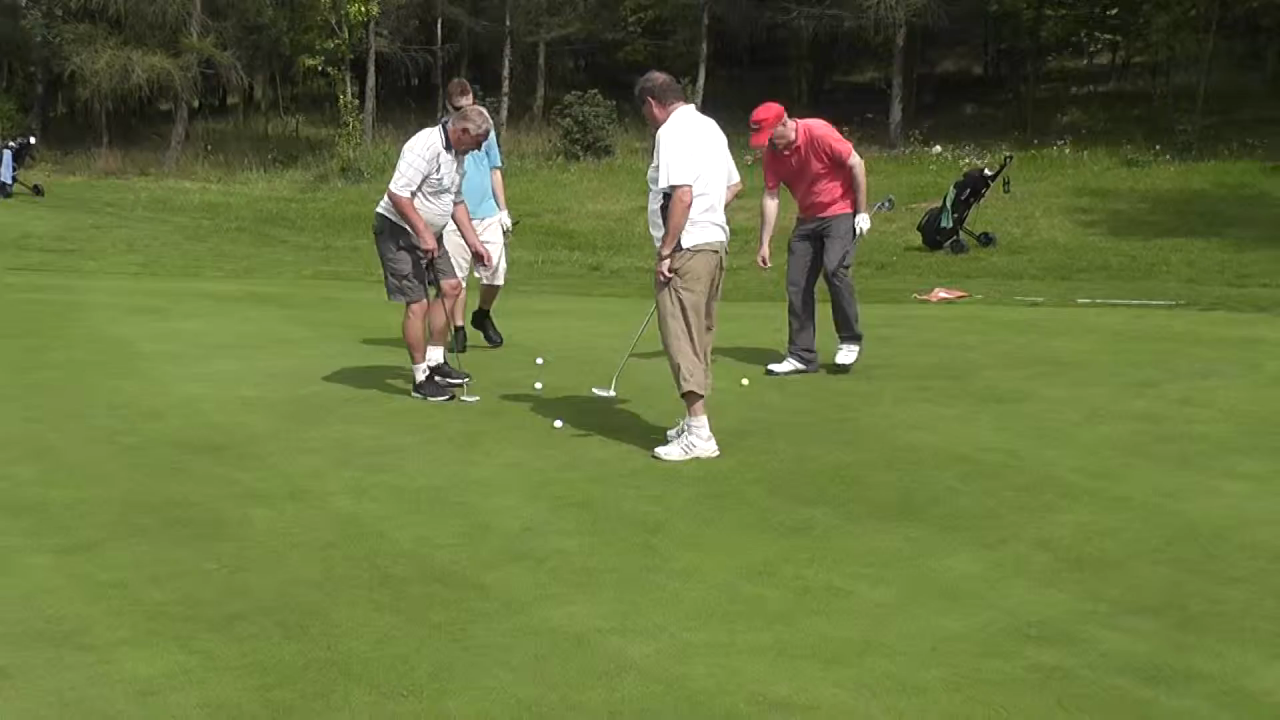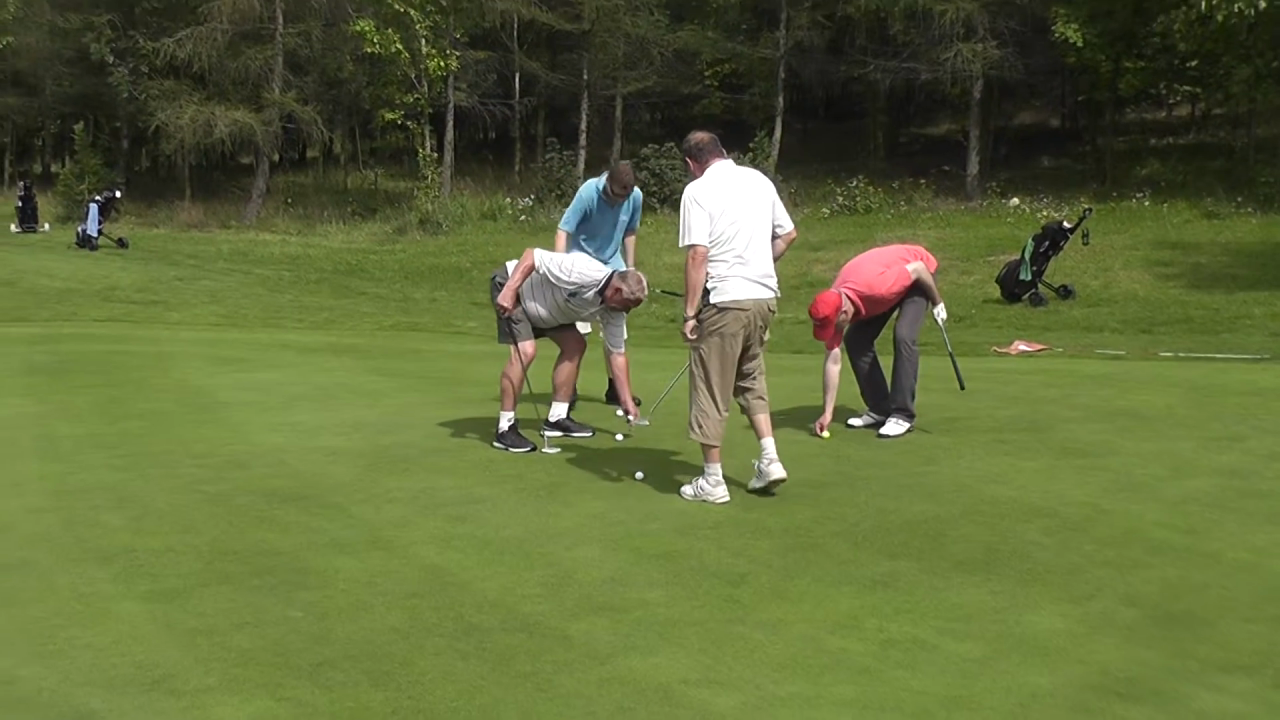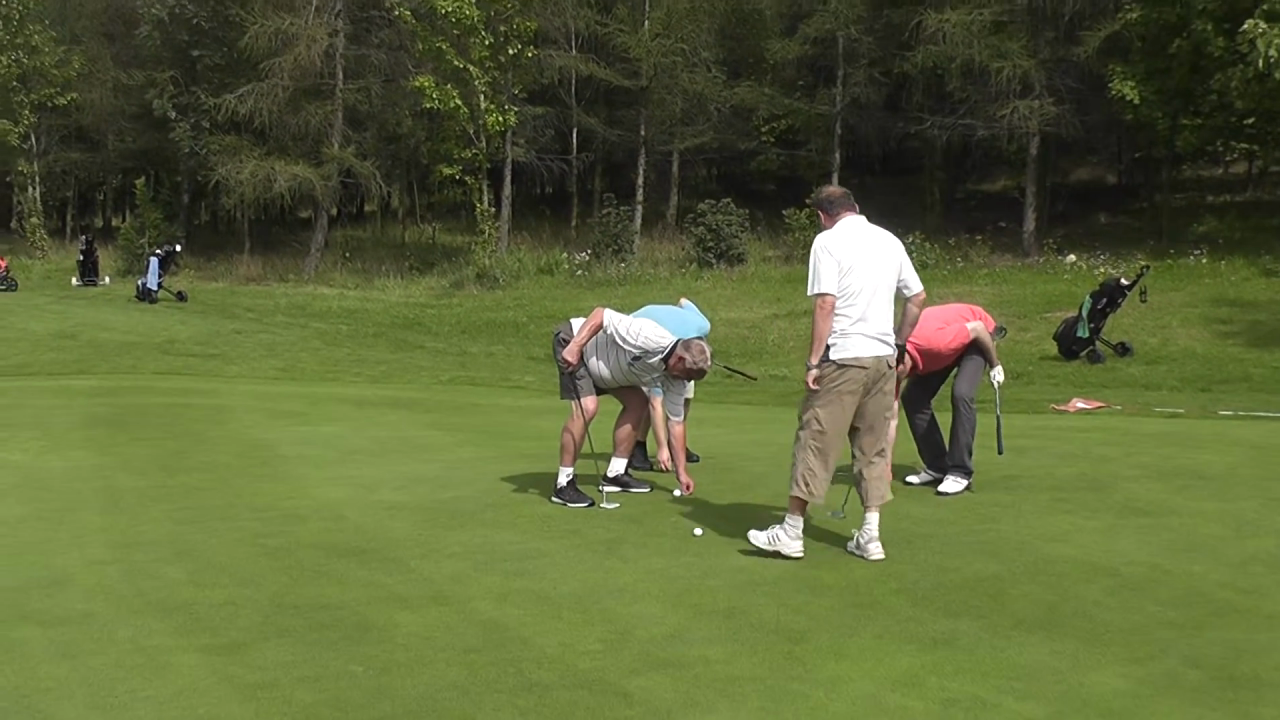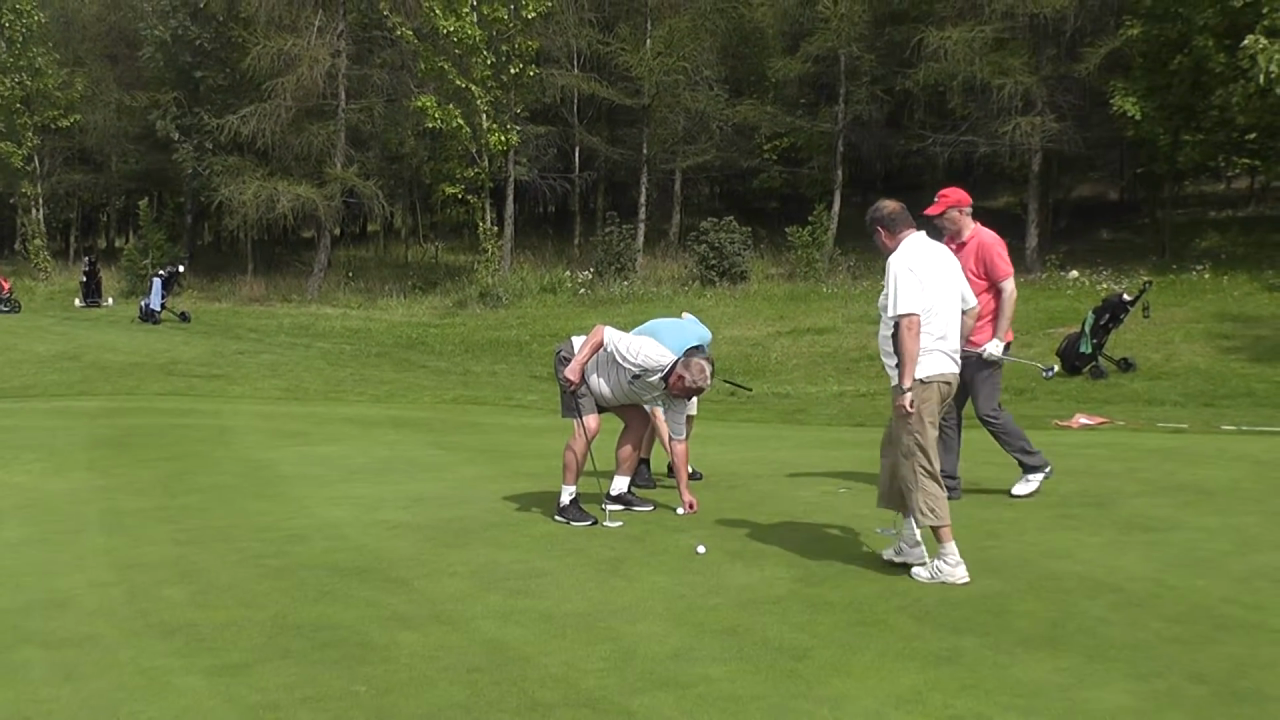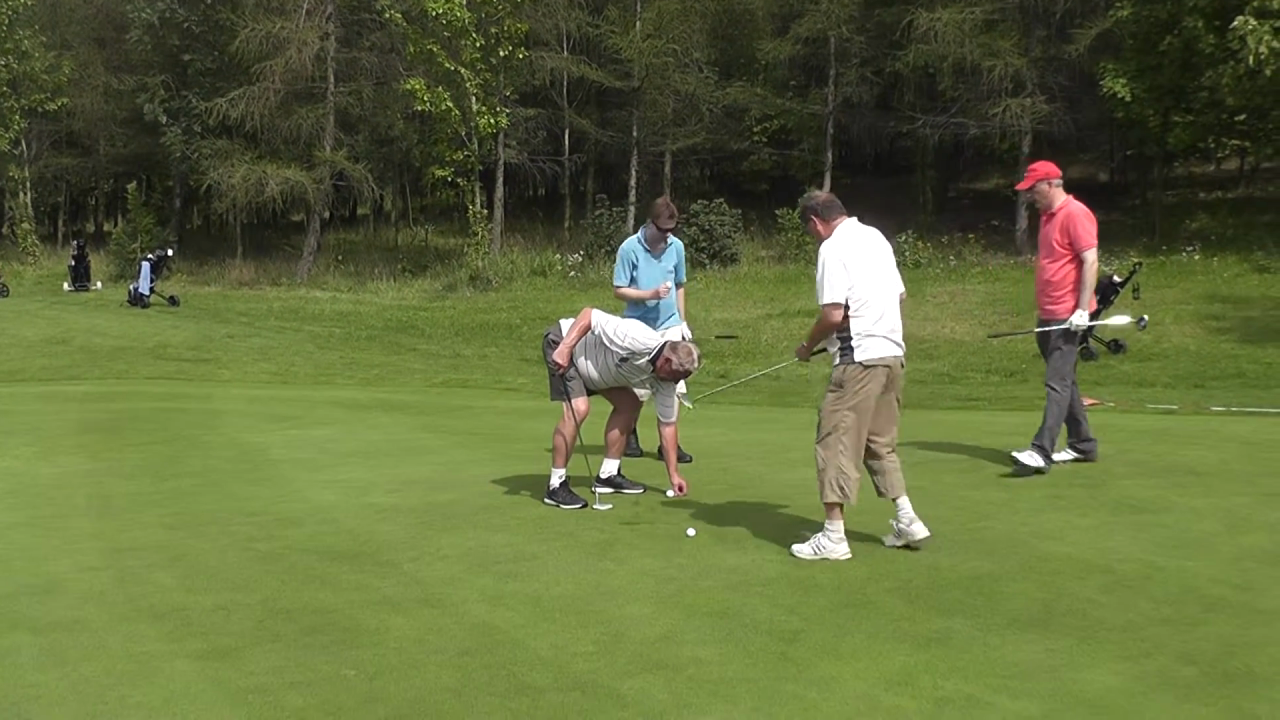
dt=1s
person 1, frame 1
left shoulder: (672, 132)
right shoulder: (710, 126)
left elbow: (682, 196)
right elbow: (733, 185)
left wrist: (665, 252)
left hip: (689, 248)
right hip: (715, 243)
left knee: (681, 335)
right knee: (697, 334)
left ankle: (699, 432)
right ankle: (694, 423)
person 1, frame 2
left shoulder: (698, 190)
right shoulder: (759, 179)
left elbow: (698, 255)
right elbow: (787, 234)
left wrist: (690, 312)
left hip: (725, 301)
right hip: (764, 297)
left knee: (711, 388)
right knee: (751, 380)
left ankle: (712, 481)
right ankle: (769, 458)
person 1, frame 3
left shoulder: (828, 241)
right shoulder: (889, 240)
left elbow: (825, 305)
right elbow: (918, 297)
left wrist: (813, 361)
right wrist: (899, 342)
left hip: (843, 359)
right hip: (882, 358)
left knee: (816, 442)
right knee: (872, 449)
left ankle: (791, 531)
right ankle: (869, 536)
person 1, frame 4
left shoulder: (902, 260)
right shoulder: (942, 252)
left elbow: (910, 325)
right elbow: (971, 310)
left wrist: (906, 385)
left hip: (921, 377)
right hip: (946, 372)
left knee: (919, 465)
right knee: (897, 453)
left ankle: (948, 560)
right ankle: (911, 542)
person 1, frame 5
left shoulder: (833, 248)
right shoulder: (875, 237)
left elbow: (833, 314)
right elbow: (898, 293)
left wrist: (808, 345)
left hip: (860, 358)
right hip: (892, 352)
left knee: (836, 442)
right knee: (878, 441)
left ankle: (833, 536)
right ankle: (906, 520)
person 2, frame 1
left shoulder: (817, 131)
right shoulder: (771, 152)
left elbow: (856, 163)
right elbow: (771, 197)
left wrist: (862, 212)
right wrist: (764, 244)
left hip: (841, 214)
right hip: (808, 219)
left knee: (834, 270)
right knee: (796, 285)
left ankle: (850, 340)
right ankle: (801, 355)
person 2, frame 2
left shoulder: (875, 288)
right shoulder: (833, 305)
left elbow: (917, 268)
right elbow: (833, 361)
left wrist: (937, 303)
right wrist: (827, 412)
left hip: (917, 273)
right hip: (888, 271)
left knee: (903, 335)
right knee: (855, 340)
left ankle: (902, 415)
right ankle: (879, 409)
person 2, frame 3
left shoulder: (931, 342)
left elbow: (977, 328)
right elbow: (890, 415)
left wrist: (995, 365)
left hip: (976, 335)
left knee: (962, 393)
right knee: (911, 399)
left ankle: (960, 472)
right ankle: (937, 467)
person 2, frame 4
left shoulder: (988, 243)
right shoulder: (949, 245)
left elbow: (1009, 291)
left wrist: (998, 339)
left hip: (986, 345)
left knee: (988, 410)
right knee: (947, 412)
left ankle: (1036, 466)
right ankle: (946, 482)
person 2, frame 5
left shoulder: (1076, 214)
right shoulder: (1047, 216)
left elbow: (1091, 262)
left wrist: (1083, 309)
left hip: (1069, 315)
right hip: (1048, 315)
left knee: (1057, 382)
right knee: (1062, 381)
left ankle: (1042, 450)
right ankle: (1082, 444)
person 3, frame 1
left shoulder: (486, 131)
left wrist: (503, 209)
left hip: (488, 216)
right hip: (455, 220)
left knee: (495, 276)
right knee: (456, 279)
left ankle: (482, 315)
right ankle: (459, 331)
person 3, frame 2
left shoulder: (636, 197)
right shoulder: (587, 193)
right elbow: (563, 233)
left wrist: (629, 269)
left hip: (614, 268)
right knee: (579, 327)
left ankle: (613, 387)
person 3, frame 3
left shoulder: (702, 327)
left elbow: (683, 302)
right elbow: (655, 404)
right wrist: (661, 448)
left knee: (686, 388)
right knee: (648, 394)
right ankle: (638, 448)
person 3, frame 4
left shoulder: (704, 337)
left elbow: (684, 315)
right elbow: (657, 413)
right wrist: (671, 452)
left knee: (689, 403)
right knee: (650, 410)
right ankle: (641, 467)
person 3, frame 5
left shoulder: (676, 247)
right shoulder: (629, 248)
right elbow: (620, 290)
left wrist: (683, 321)
right wrist: (651, 295)
left hip: (670, 325)
left knee: (675, 382)
right knee: (637, 386)
right ankle: (631, 435)
person 4, frame 1
left shoulder: (457, 156)
right shoulder: (426, 146)
left elbow: (456, 202)
right elbow: (397, 193)
left wrist: (474, 243)
right wrist: (423, 234)
left hip: (427, 235)
right hip: (398, 231)
left knee: (451, 288)
right knee: (416, 302)
left ankle: (434, 361)
right ankle: (421, 379)
person 4, frame 2
left shoulder: (612, 311)
right shoulder: (585, 272)
left elbow: (617, 354)
right elbow: (531, 255)
left wrist: (627, 402)
right wrist: (509, 290)
right hip: (510, 285)
left knee: (575, 345)
right knee: (525, 351)
left ankle: (557, 418)
right ankle: (505, 429)
person 4, frame 3
left shoulder: (674, 379)
right shoulder: (650, 338)
left elbow: (676, 422)
right elbow: (601, 314)
left wrist: (681, 472)
right wrist: (575, 346)
right hip: (573, 340)
left knee: (637, 402)
right knee: (587, 407)
left ankle: (615, 474)
right ankle: (564, 484)
person 4, frame 4
left shoulder: (675, 398)
right shoulder: (650, 357)
left elbow: (678, 440)
right elbow: (601, 331)
left wrist: (684, 492)
right wrist: (577, 365)
right hip: (574, 359)
left knee: (639, 420)
right knee: (589, 426)
left ankle: (618, 492)
right ankle: (566, 502)
person 4, frame 5
left shoulder: (663, 381)
right shoulder: (638, 340)
left elbow: (667, 423)
right elbow: (589, 314)
left wrist: (674, 474)
right wrist: (565, 348)
right hip: (562, 342)
left knee: (628, 403)
right knee: (578, 408)
left ankle: (608, 475)
right ankle: (556, 485)
